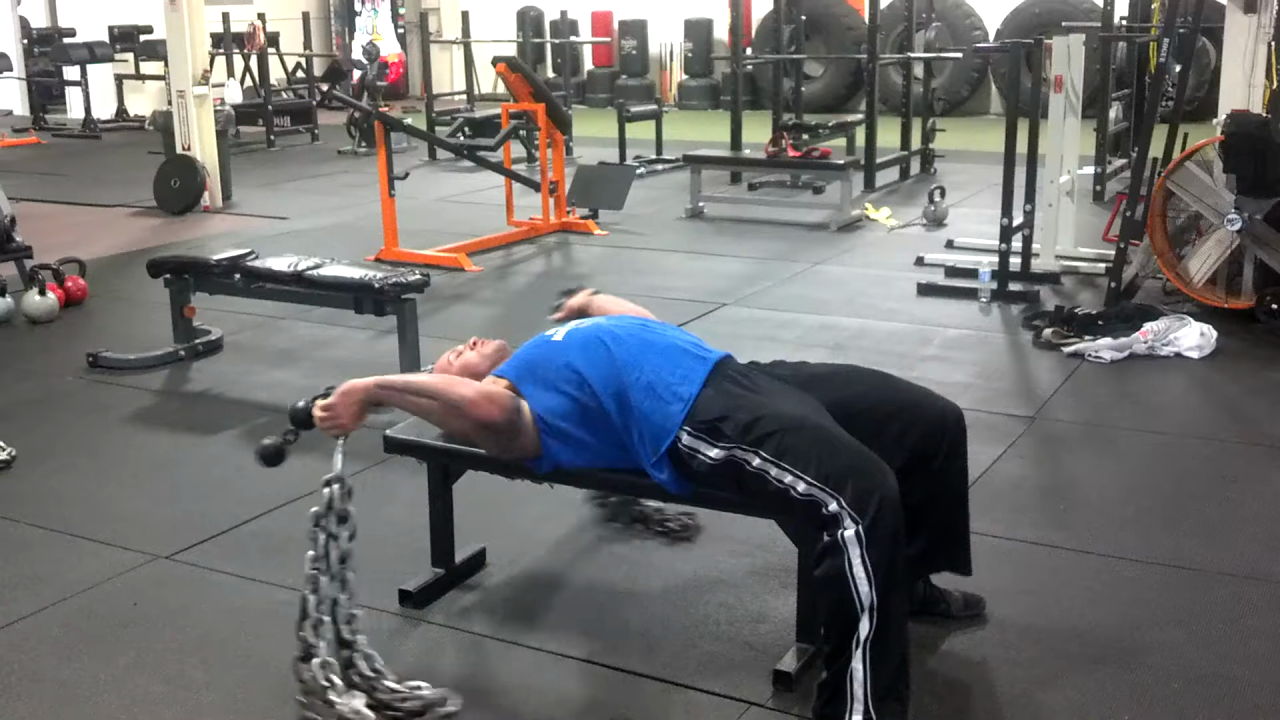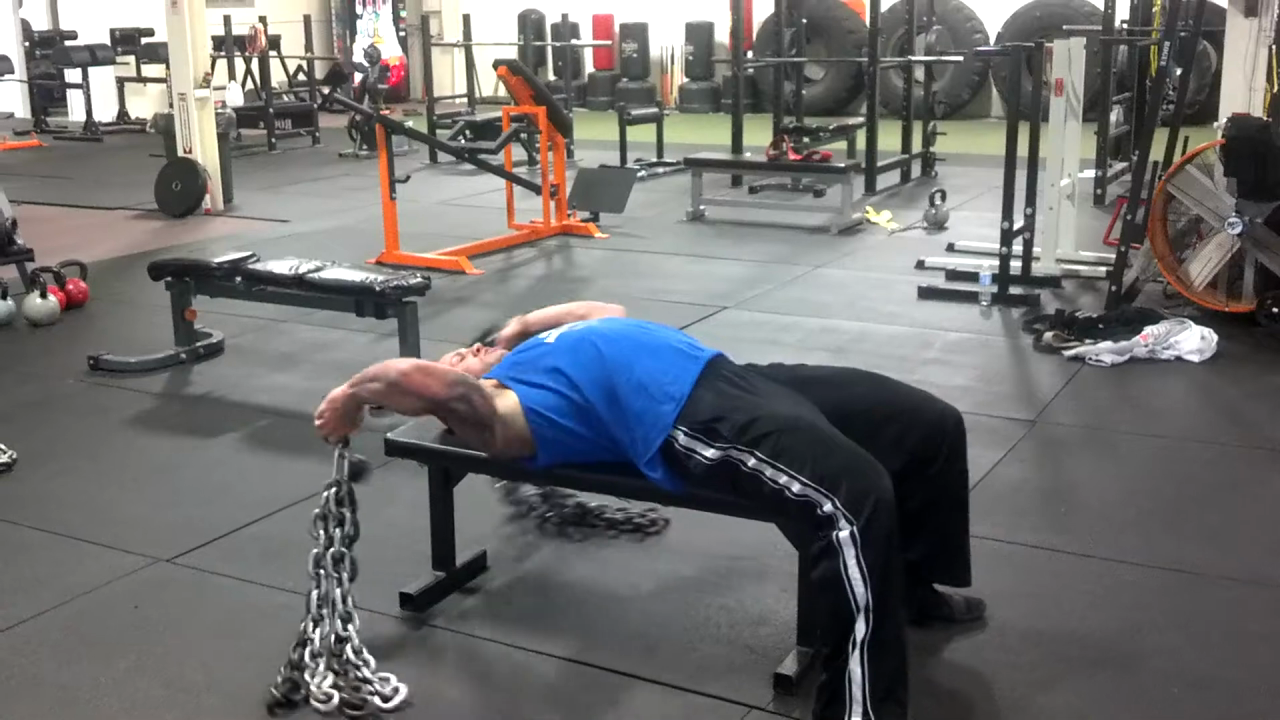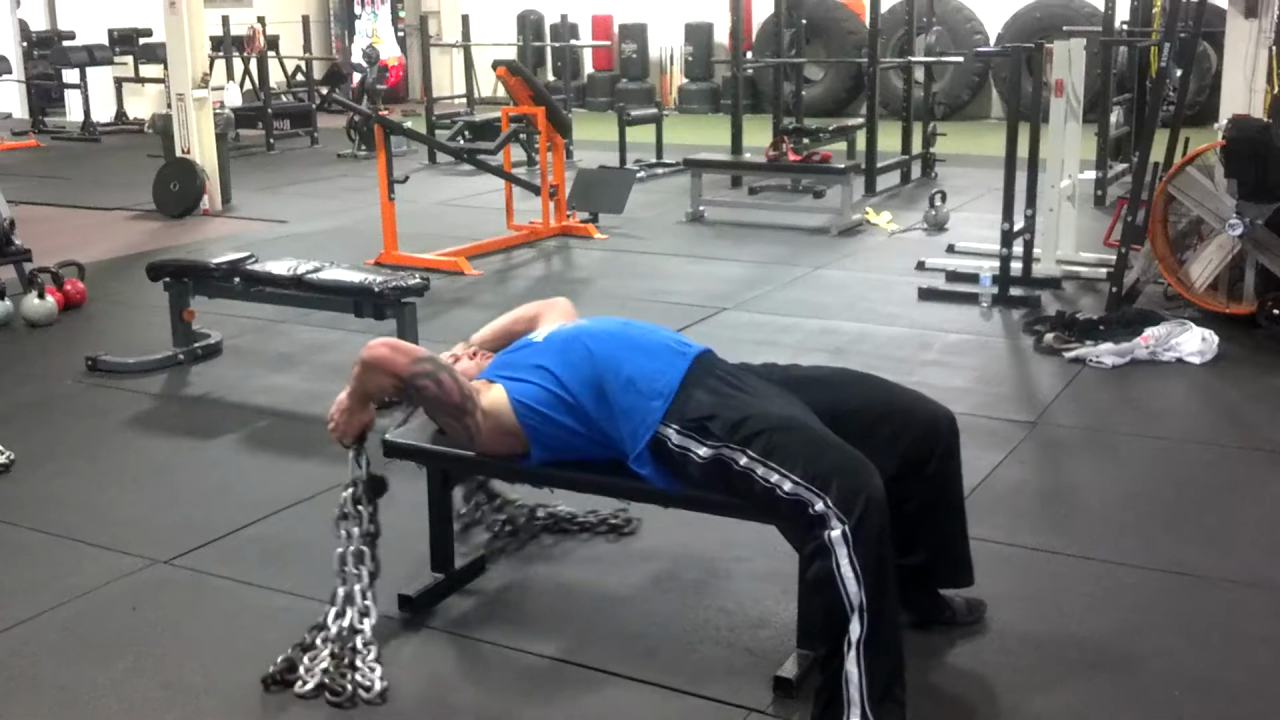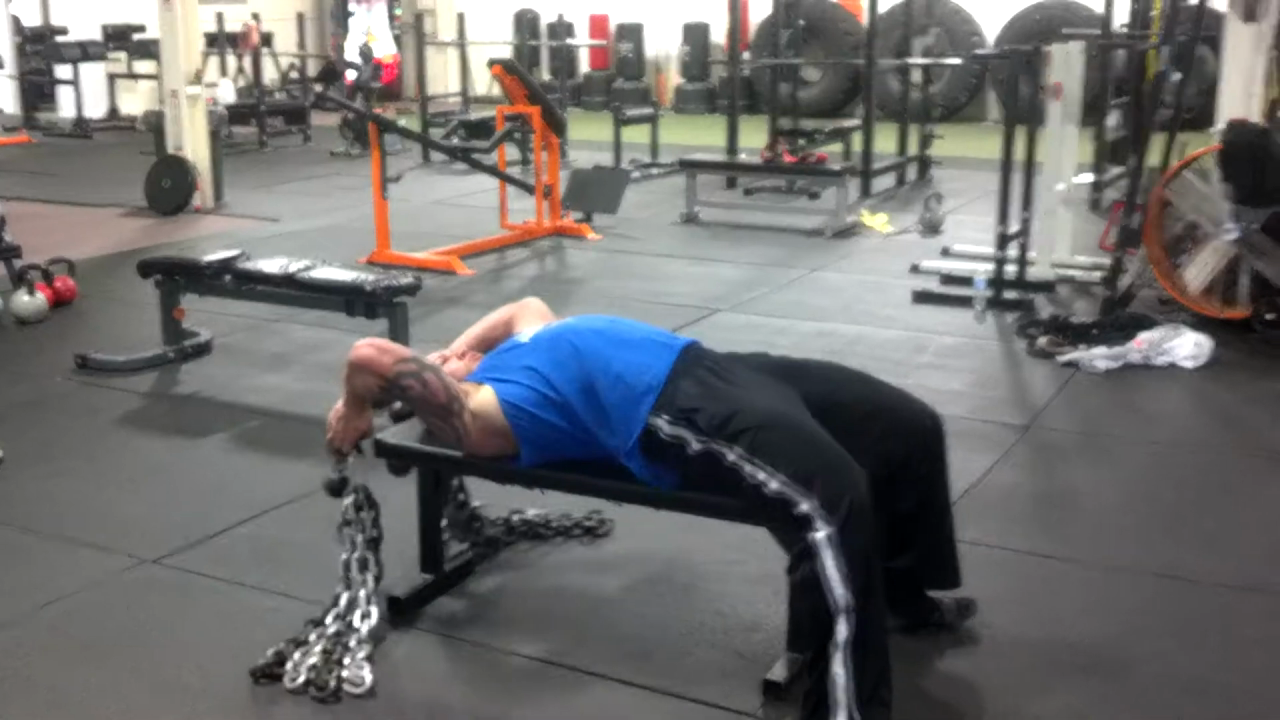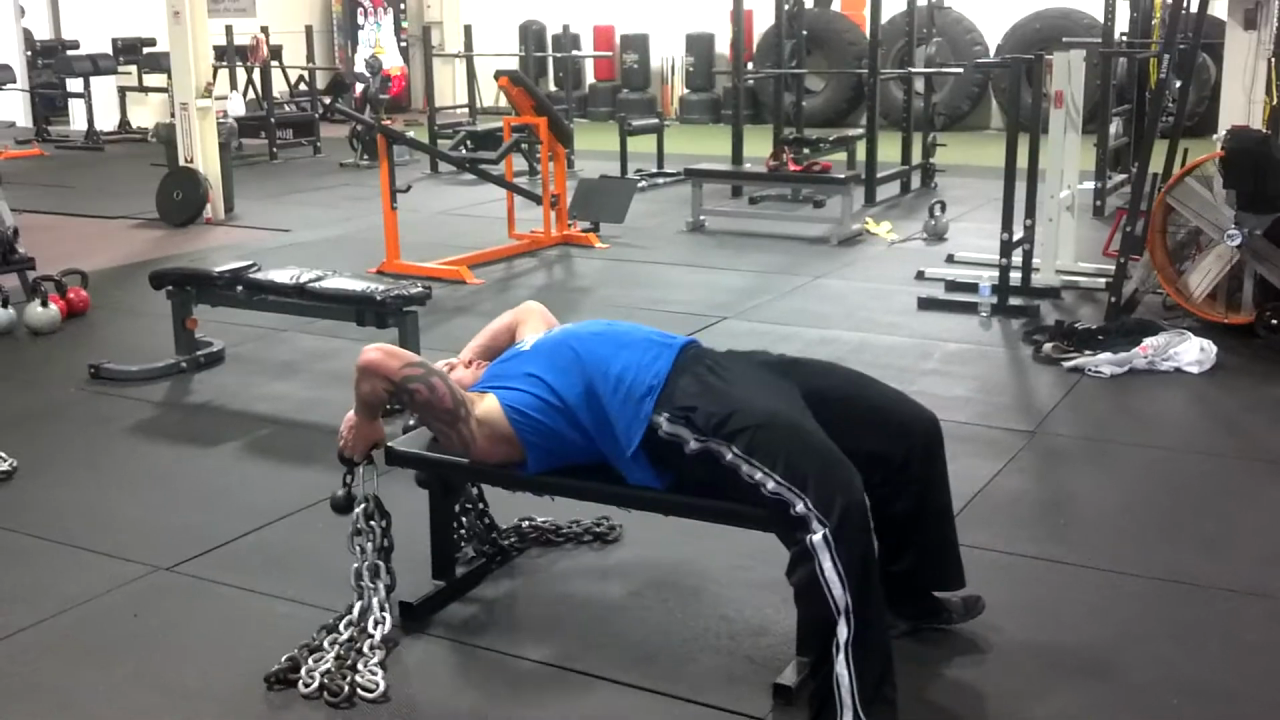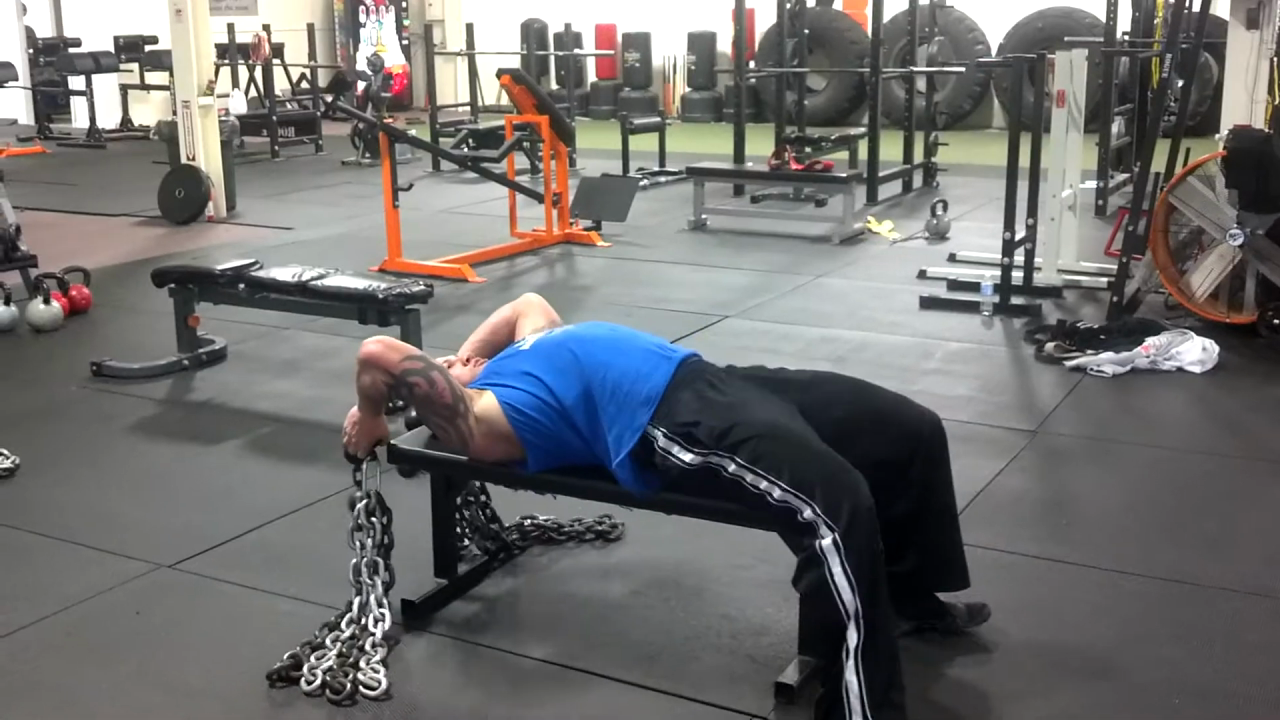
dt=0.2s
person 1, frame 1
left shoulder: (544, 360)
right shoulder: (498, 406)
left elbow: (652, 333)
right elbow: (487, 410)
left wrist: (600, 303)
left hip: (738, 377)
right hip: (701, 423)
left knee: (933, 422)
right knee: (862, 497)
left ankle: (906, 583)
person 1, frame 2
left shoulder: (534, 358)
right shoulder: (495, 412)
left elbow: (612, 313)
right elbow: (419, 379)
left wrist: (525, 325)
right wrist: (349, 396)
left hip: (733, 377)
right hip: (695, 421)
left knee: (931, 427)
right knee: (856, 498)
left ankle: (910, 588)
person 1, frame 3
left shoulder: (530, 359)
right shoulder: (486, 412)
left elbow: (557, 306)
right elbow: (386, 354)
left wrist: (479, 336)
right wrist: (356, 401)
left hip: (725, 375)
right hip: (684, 419)
left knee: (924, 428)
right knee: (848, 497)
left ankle: (912, 590)
person 1, frame 4
left shoulder: (517, 358)
right shoulder: (476, 416)
left elbow: (531, 307)
right elbow: (373, 355)
left wrist: (456, 343)
right wrist: (353, 411)
right hip: (674, 411)
left knee: (909, 429)
right knee: (833, 496)
left ankle: (902, 591)
person 1, frame 5
left shoulder: (519, 367)
right shoulder: (482, 423)
left elbow: (531, 309)
right elbow: (379, 359)
left wrist: (463, 351)
right wrist: (365, 418)
right hip: (677, 410)
left knee: (908, 431)
right knee: (829, 498)
left ankle: (906, 593)
person 1, frame 6
left shoulder: (523, 361)
right shoulder: (482, 420)
left elbow: (530, 302)
right elbow: (379, 353)
left wrist: (465, 348)
right wrist: (369, 414)
left hip: (713, 379)
right hip: (674, 421)
left knee: (911, 433)
right knee: (836, 505)
left ankle: (909, 596)
